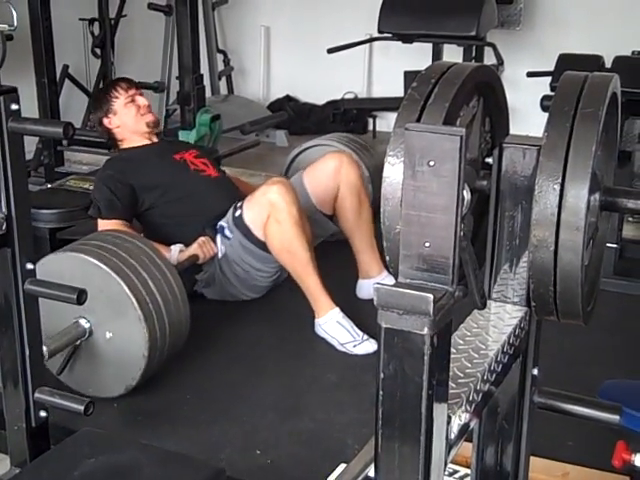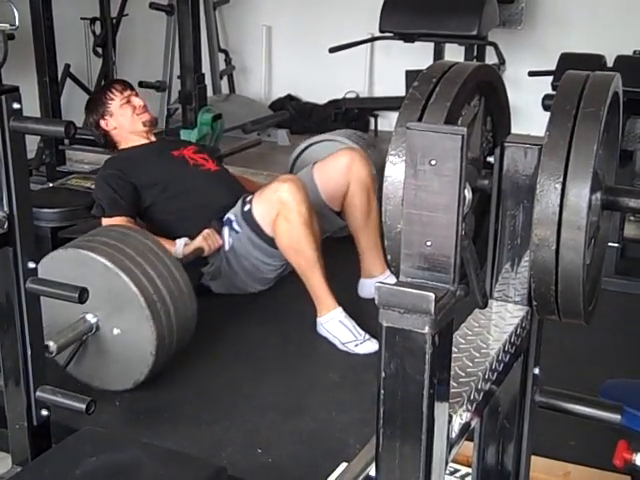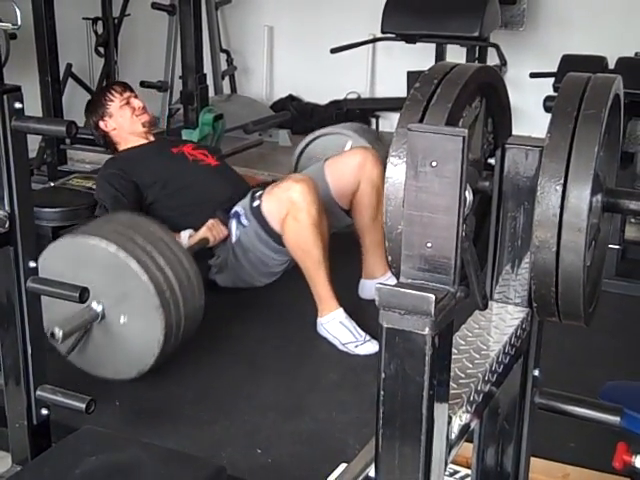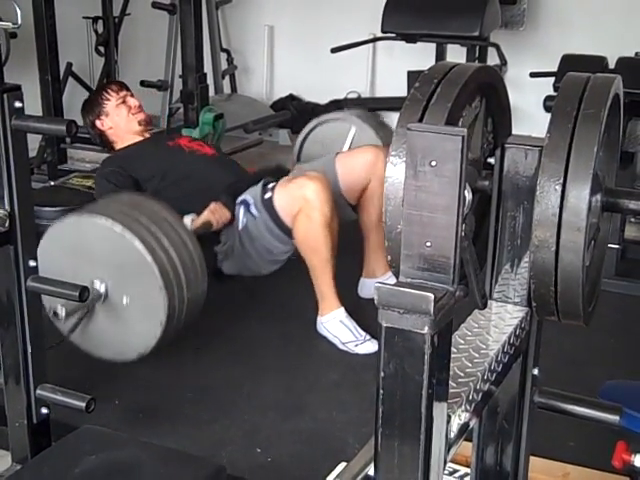
dt=0.1s
person 1, frame 1
left shoulder: (181, 147)
right shoulder: (117, 174)
left wrist: (283, 199)
right wrist: (176, 255)
left hip: (262, 233)
right hip: (220, 257)
left knee: (338, 165)
right knee: (276, 194)
left ankle: (373, 278)
right ankle: (327, 316)
person 1, frame 2
left shoulder: (180, 145)
right shoulder: (117, 172)
left wrist: (271, 192)
right wrist: (181, 247)
left hip: (260, 219)
right hip: (226, 248)
left knee: (350, 161)
right knee: (286, 190)
left ankle: (375, 277)
right ankle: (329, 315)
person 1, frame 3
left shoulder: (179, 144)
right shoulder: (118, 173)
left wrist: (282, 183)
right wrist: (187, 239)
right hip: (232, 241)
left knee: (362, 161)
right knee: (297, 193)
left ankle: (376, 278)
right ankle: (330, 315)
person 1, frame 4
left shoulder: (174, 140)
right shoulder: (116, 170)
left wrist: (285, 173)
right wrist: (190, 222)
left hip: (263, 193)
right hip: (235, 223)
left knee: (372, 158)
right knee: (312, 189)
left ankle: (376, 276)
right ankle: (331, 315)
